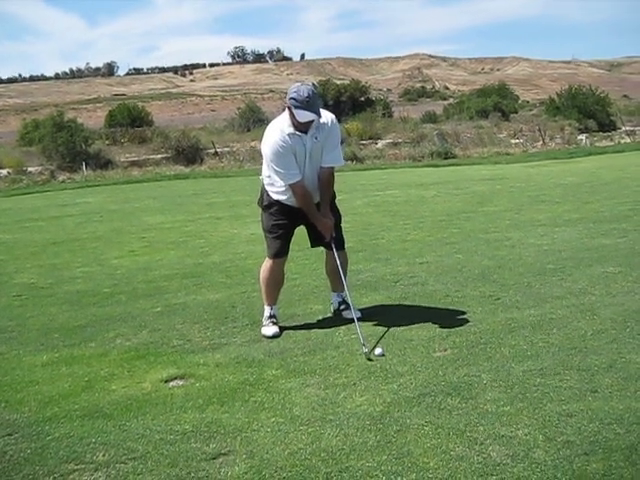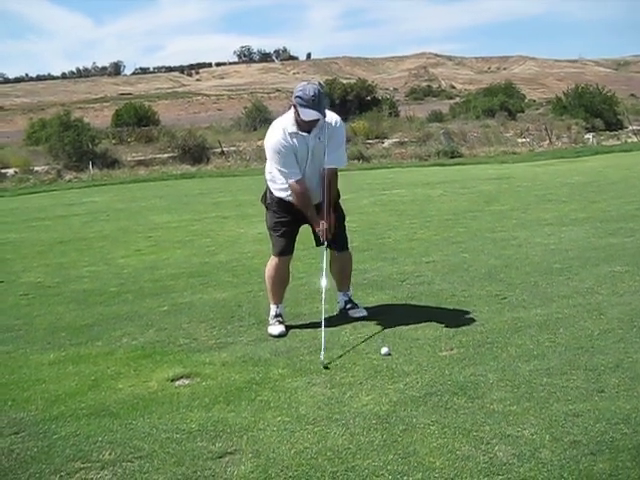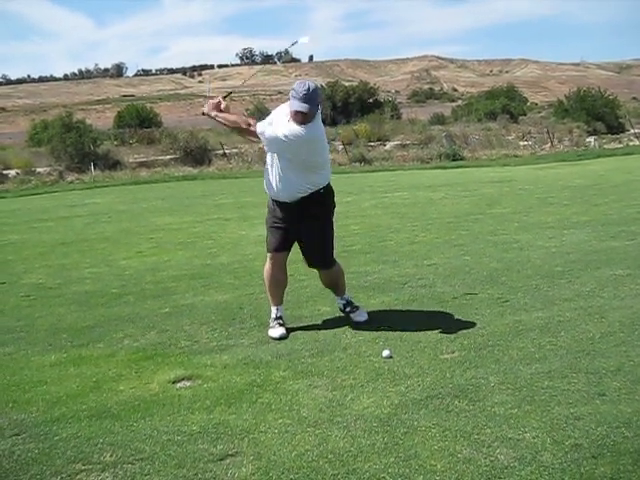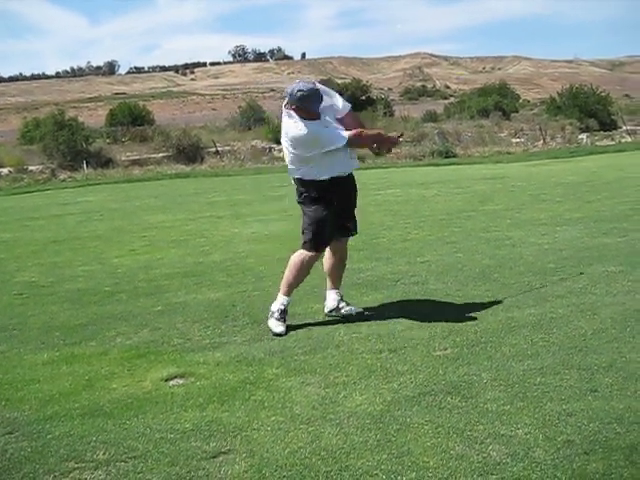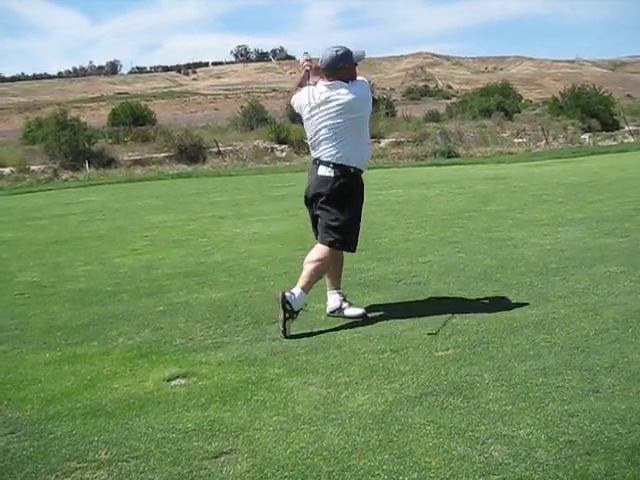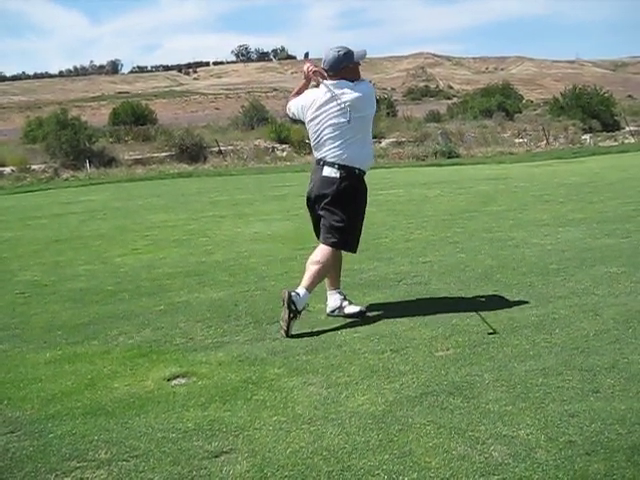
dt=0.5s
person 1, frame 1
left shoulder: (329, 123)
right shoulder: (276, 138)
left elbow: (327, 171)
right elbow: (296, 187)
left wrist: (326, 209)
right wrist: (317, 219)
left hip: (318, 196)
right hip: (281, 201)
left knee: (337, 247)
right knee: (276, 257)
left ankle: (338, 300)
right ankle: (269, 313)
person 1, frame 2
left shoulder: (334, 125)
right shoulder: (278, 136)
left elbow: (330, 174)
right elbow: (295, 185)
left wrist: (328, 213)
right wrist: (315, 220)
left hip: (321, 197)
right hip: (284, 200)
left knee: (341, 248)
right knee: (281, 256)
left ankle: (344, 300)
right ankle: (275, 312)
person 1, frame 3
left shoulder: (302, 135)
right shoulder: (285, 111)
left elbow: (252, 130)
right elbow: (258, 127)
left wrist: (215, 114)
right wrist: (225, 110)
left hip: (311, 203)
right hip: (280, 201)
left knee: (323, 262)
right knee: (275, 257)
left ankle: (344, 301)
right ankle: (276, 314)
person 1, frame 4
left shoulder: (317, 94)
right shoulder: (299, 131)
left elbow: (346, 116)
right elbow: (350, 138)
left wrist: (374, 139)
right wrist: (379, 136)
left hip: (342, 180)
right hip: (316, 189)
left knee: (339, 242)
right knee: (312, 249)
left ankle: (333, 300)
right ankle: (279, 306)
person 1, frame 5
left shoulder: (309, 95)
right shoulder: (359, 93)
left elbow: (294, 97)
right elbow: (356, 80)
left wrist: (307, 73)
right wrist: (320, 72)
left hip: (319, 174)
right hip: (342, 179)
left knee: (333, 240)
right knee: (329, 242)
left ankle: (335, 299)
right ankle: (294, 297)
person 1, frame 6
left shoulder: (310, 98)
right shoulder: (364, 93)
left elbow: (290, 107)
left wrist: (308, 80)
right wrist: (321, 77)
left hip: (321, 175)
right hip: (345, 179)
left knee: (331, 239)
right knee: (331, 242)
left ankle: (335, 298)
right ankle: (298, 297)
